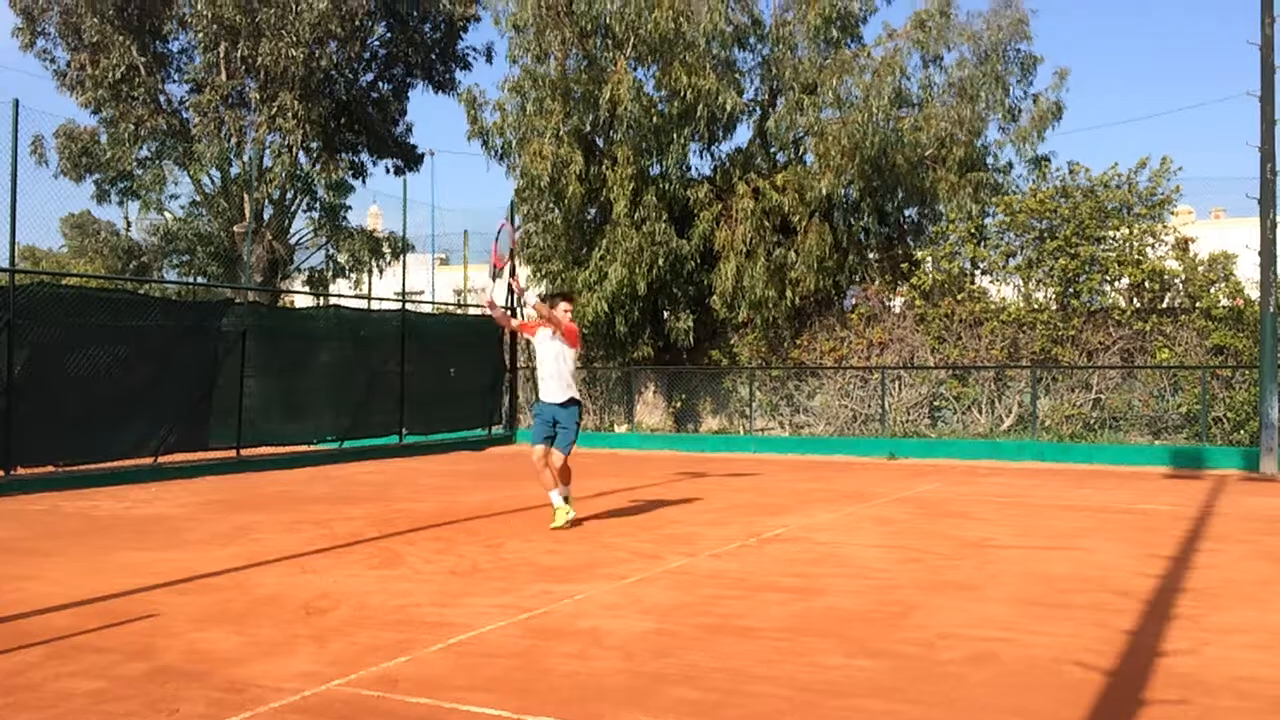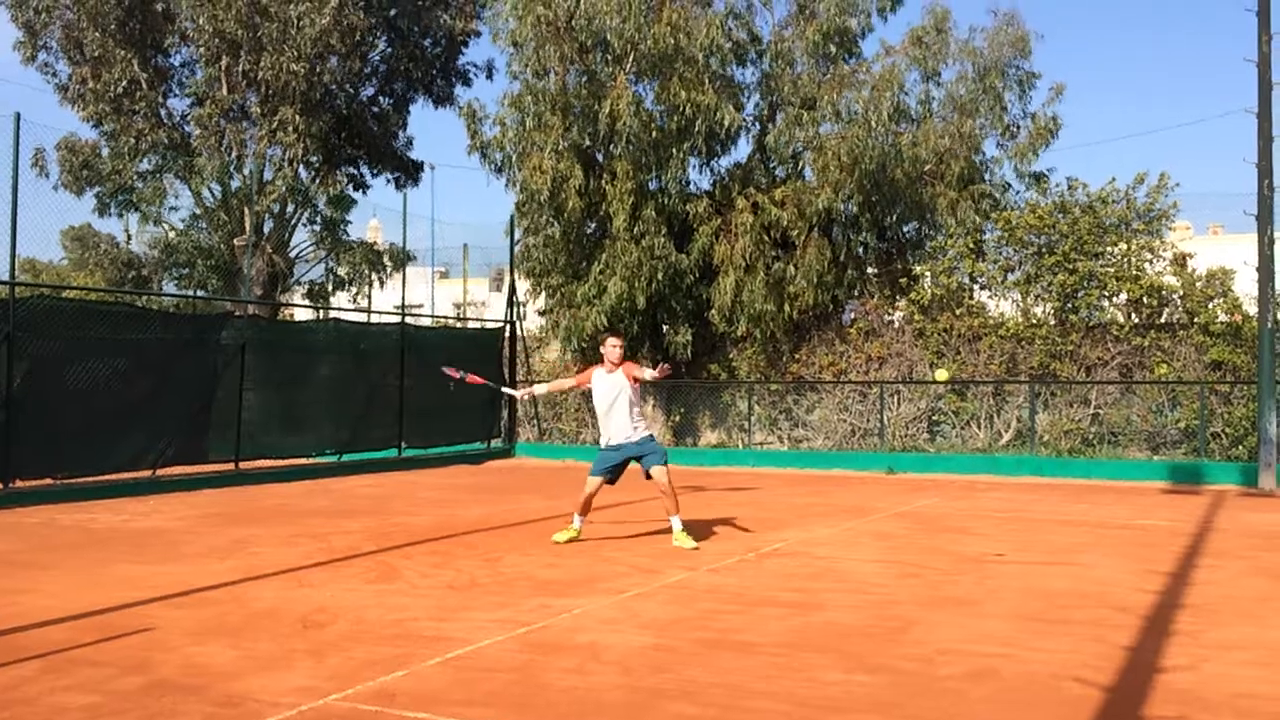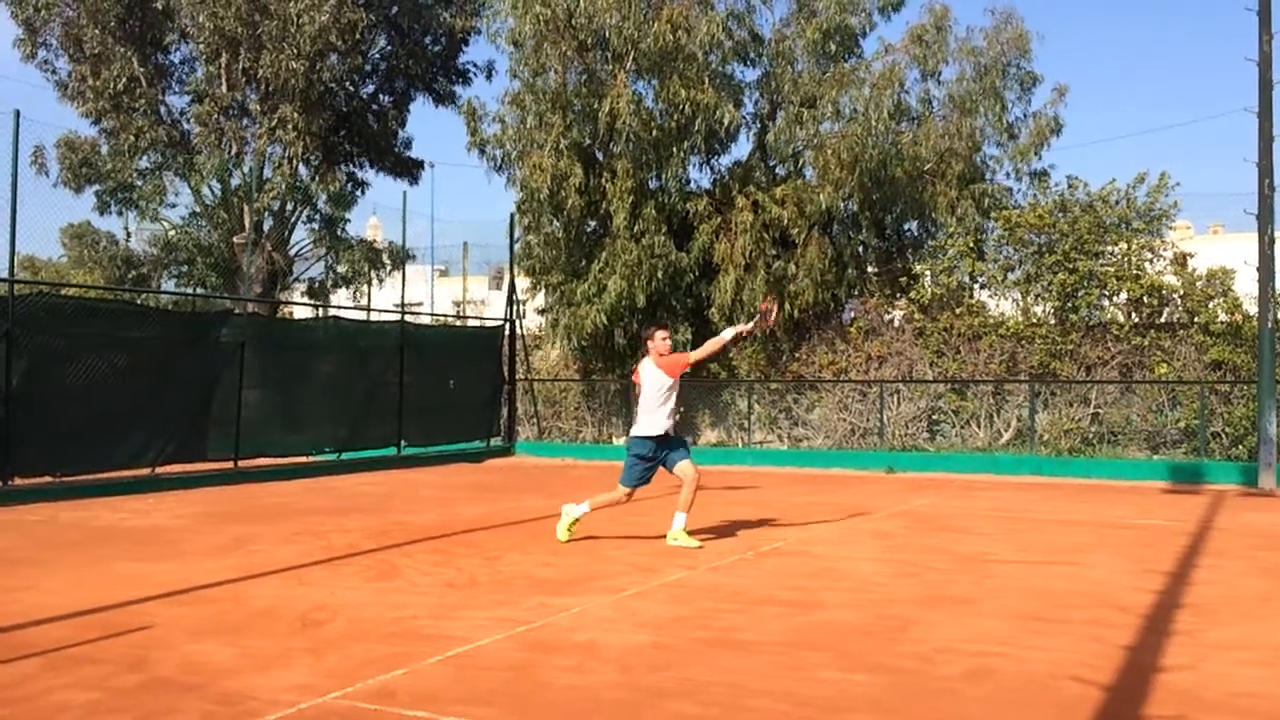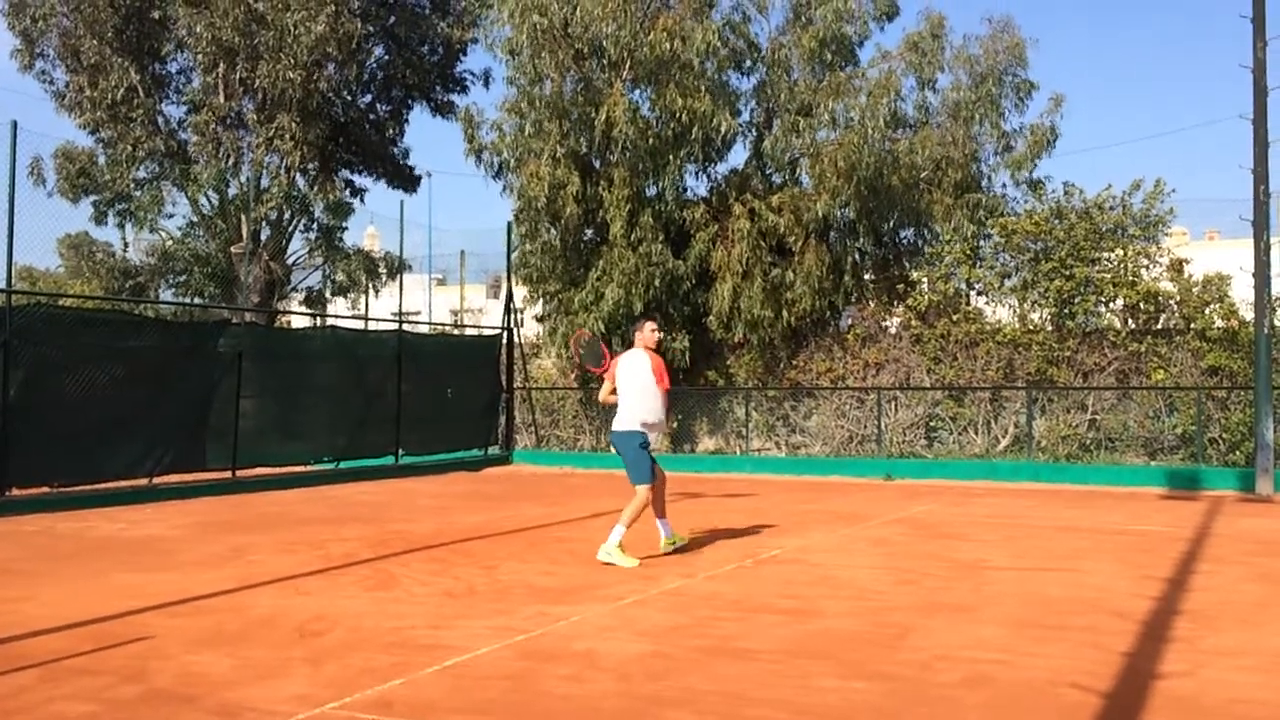
dt=0.4s
person 1, frame 1
left shoulder: (571, 332)
right shoulder: (538, 329)
left elbow: (546, 315)
right elbow: (507, 322)
left wrist: (524, 294)
right wrist: (494, 307)
left hip: (567, 405)
right hip: (544, 405)
left knee: (559, 463)
right knee: (538, 456)
left ankle: (564, 499)
right ankle: (561, 509)
person 1, frame 2
left shoulder: (627, 368)
right shoulder: (594, 374)
left elbow: (643, 374)
right elbow: (568, 383)
left wrist: (654, 373)
right wrist: (534, 389)
left hip: (640, 439)
right hip: (611, 444)
left knee: (664, 482)
right knee: (589, 489)
left ankle: (679, 532)
right ankle: (574, 527)
person 1, frame 3
left shoulder: (647, 364)
right shoulder: (664, 364)
left elbow: (638, 385)
right elbow: (702, 352)
right wrist: (733, 331)
left hip: (665, 438)
right hip: (644, 441)
left knee: (691, 477)
right knee: (623, 495)
left ankle: (677, 532)
right ankle: (573, 512)
person 1, frame 4
left shoulder: (621, 360)
right shoulder: (654, 361)
left elbow: (603, 397)
right elbow: (661, 399)
left hip: (624, 432)
right hip: (632, 434)
left knee: (659, 481)
right knee: (645, 494)
left ankle: (668, 537)
right ankle: (610, 547)
